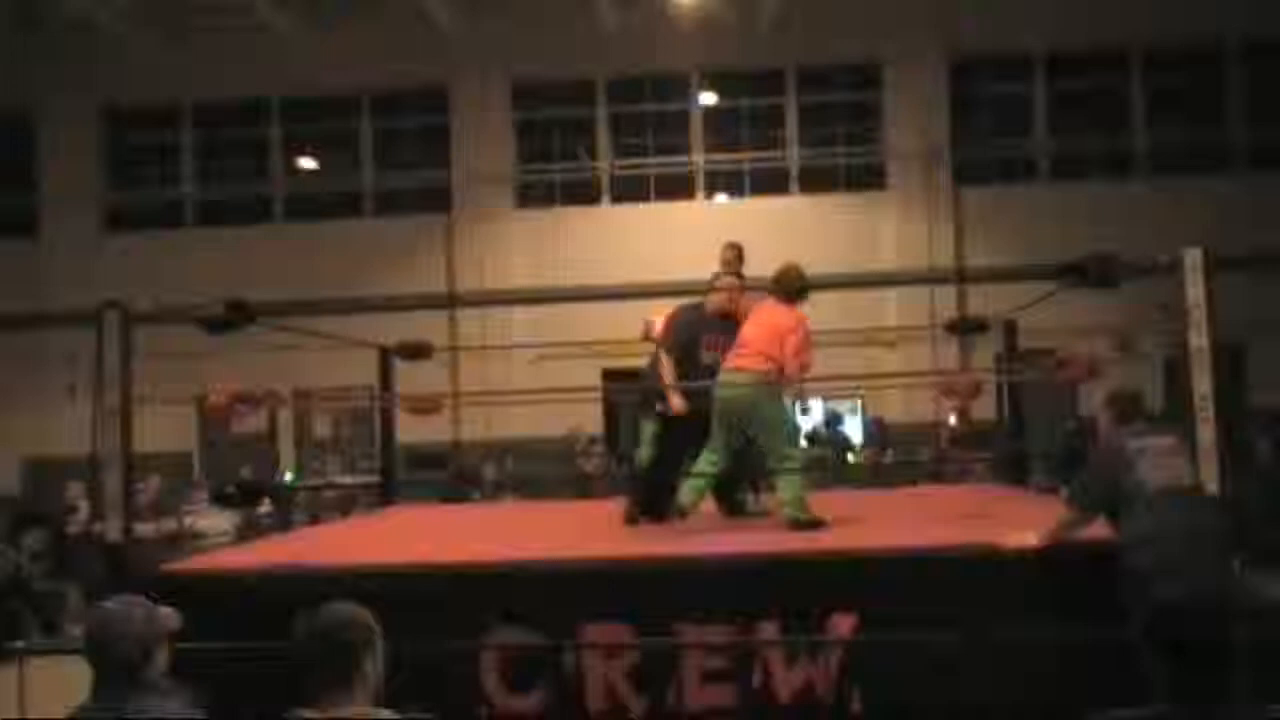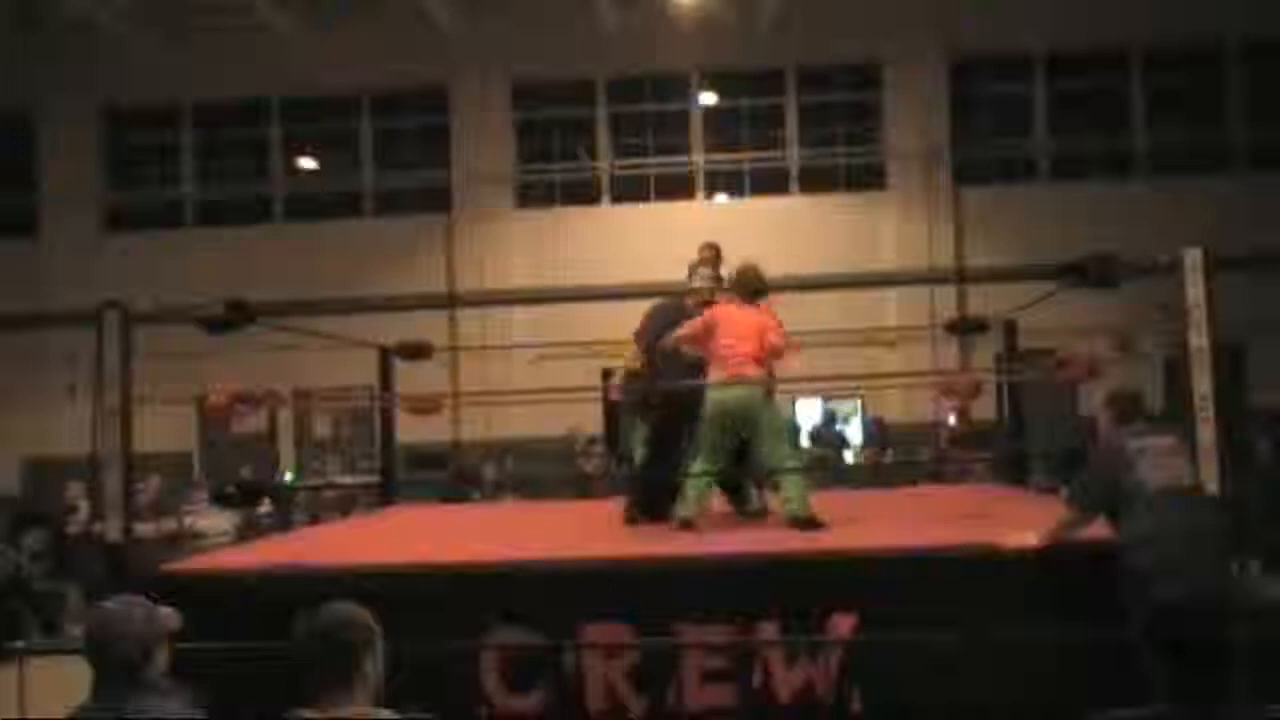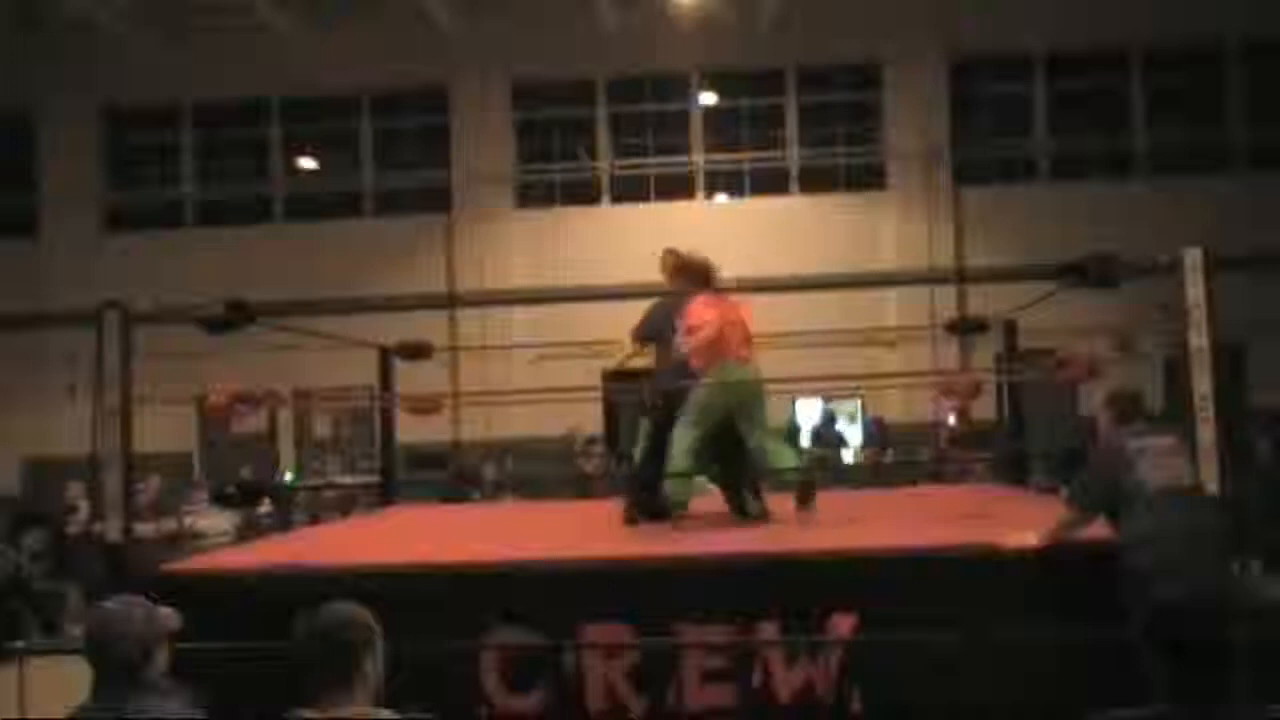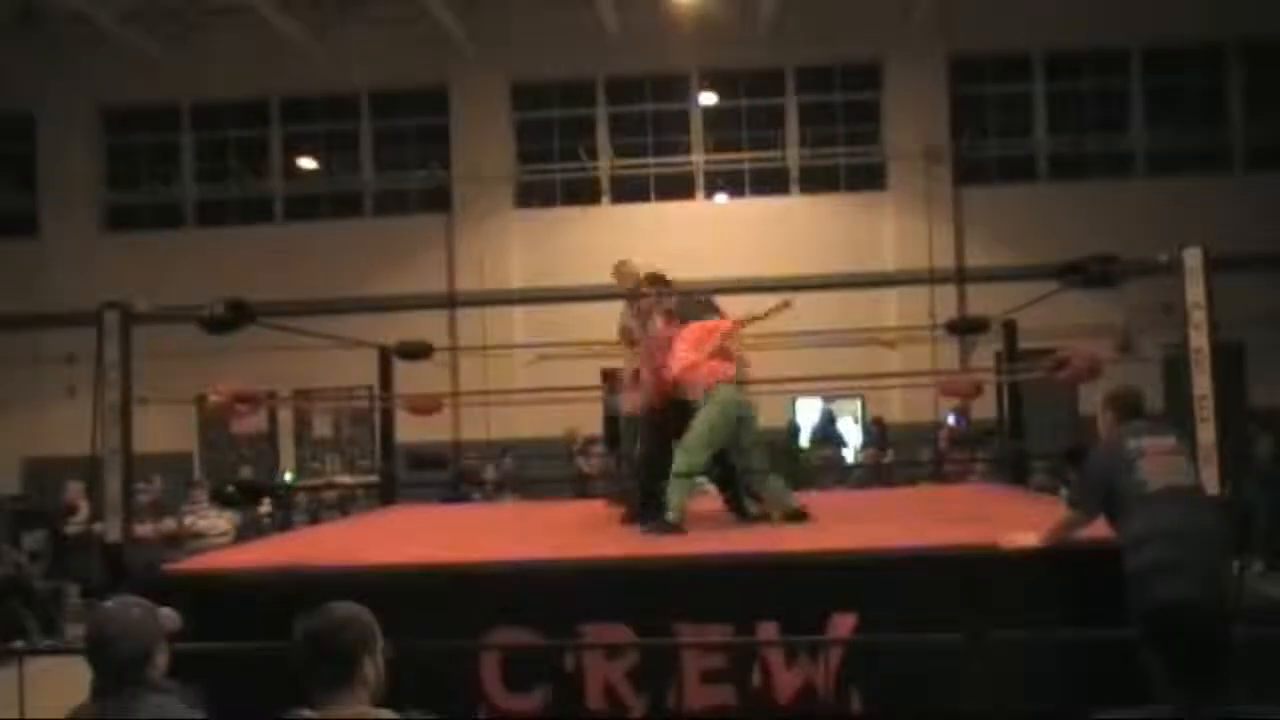
dt=0.2s
person 1, frame 1
left shoulder: (1111, 448)
right shoulder: (1175, 442)
left elbow: (1082, 513)
left wrist: (1041, 538)
left hip: (1157, 560)
right hip: (1208, 545)
right knee: (1212, 665)
person 1, frame 2
left shoulder: (1110, 448)
right shoulder: (1174, 441)
left elbow: (1082, 513)
left wrist: (1041, 539)
left hip: (1156, 562)
right hip: (1207, 547)
right knee: (1210, 664)
person 1, frame 3
left shoulder: (1111, 448)
right shoulder: (1174, 441)
left elbow: (1082, 513)
left wrist: (1041, 539)
left hip: (1157, 562)
right hip: (1208, 546)
left knee: (1170, 675)
right knee: (1211, 665)
person 1, frame 4
left shoulder: (1110, 447)
right shoulder: (1173, 441)
left elbow: (1082, 514)
left wrist: (1039, 538)
left hip: (1157, 562)
right hip: (1208, 545)
left knee: (1170, 672)
right knee: (1209, 667)
person 2, frame 1
left shoulder: (732, 325)
right shoulder: (686, 316)
right elbow: (665, 355)
right wrist: (672, 394)
left hip: (708, 400)
right hip: (672, 396)
right knee: (659, 455)
left ankle: (734, 504)
right ankle: (643, 507)
person 2, frame 2
right shoulder: (665, 311)
right elbow: (639, 348)
left hip: (706, 397)
right hip: (665, 396)
right knee: (655, 455)
right ankle: (644, 507)
person 2, frame 3
right shoulder: (664, 308)
right elbow: (639, 341)
right wrist: (620, 363)
right hip: (670, 394)
left knee: (729, 451)
right knee: (655, 452)
left ankle: (749, 505)
right ankle: (643, 506)
person 2, frame 4
left shoulder: (696, 306)
right shoulder: (655, 320)
right elbow: (646, 358)
right hip: (674, 394)
left knee: (723, 450)
right knee: (653, 453)
left ankle: (747, 506)
right ankle: (646, 507)
person 3, frame 1
left shoulder: (759, 310)
right shoulder: (795, 320)
right elbow: (792, 367)
right wrist: (799, 394)
left hip: (726, 382)
right hip: (758, 386)
left knee: (716, 450)
right knee: (784, 453)
left ankle: (684, 500)
right ankle: (796, 514)
person 3, frame 2
left shoulder: (718, 312)
right shoulder: (765, 317)
left elbow: (685, 333)
right elbow: (777, 346)
left wrist: (668, 343)
left hip: (717, 393)
right hip: (752, 392)
left knee: (707, 457)
right knee: (781, 455)
left ankle: (687, 513)
right ankle: (798, 511)
person 3, frame 3
left shoulder: (700, 305)
right shoulder: (727, 304)
left elbow: (712, 330)
left wrist: (688, 348)
left hip: (718, 379)
right hip: (749, 379)
left knee: (686, 430)
right knee: (759, 436)
left ankle: (677, 495)
right ankle: (799, 479)
person 3, frame 4
left shoulder: (694, 332)
right shoulder: (665, 363)
left elbow: (731, 326)
left hip: (723, 396)
right hip: (737, 397)
left knee: (687, 454)
right knee: (752, 461)
left ankle: (673, 518)
right ankle: (790, 507)
